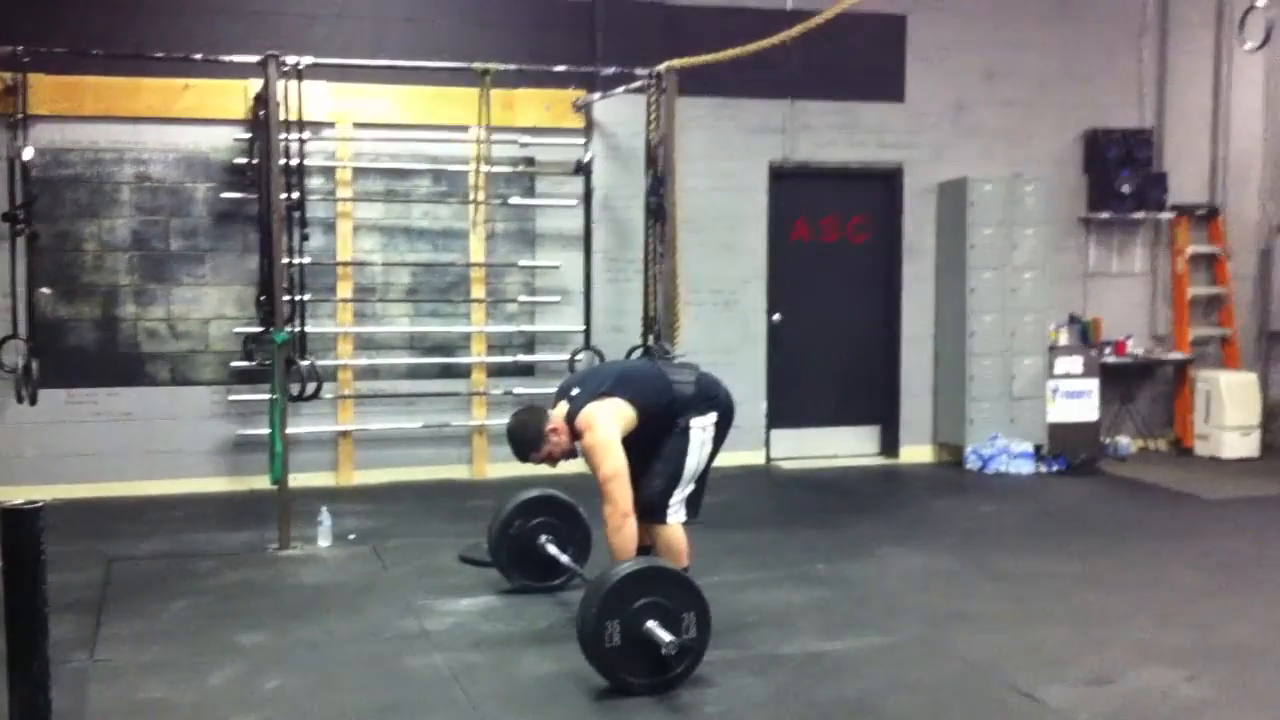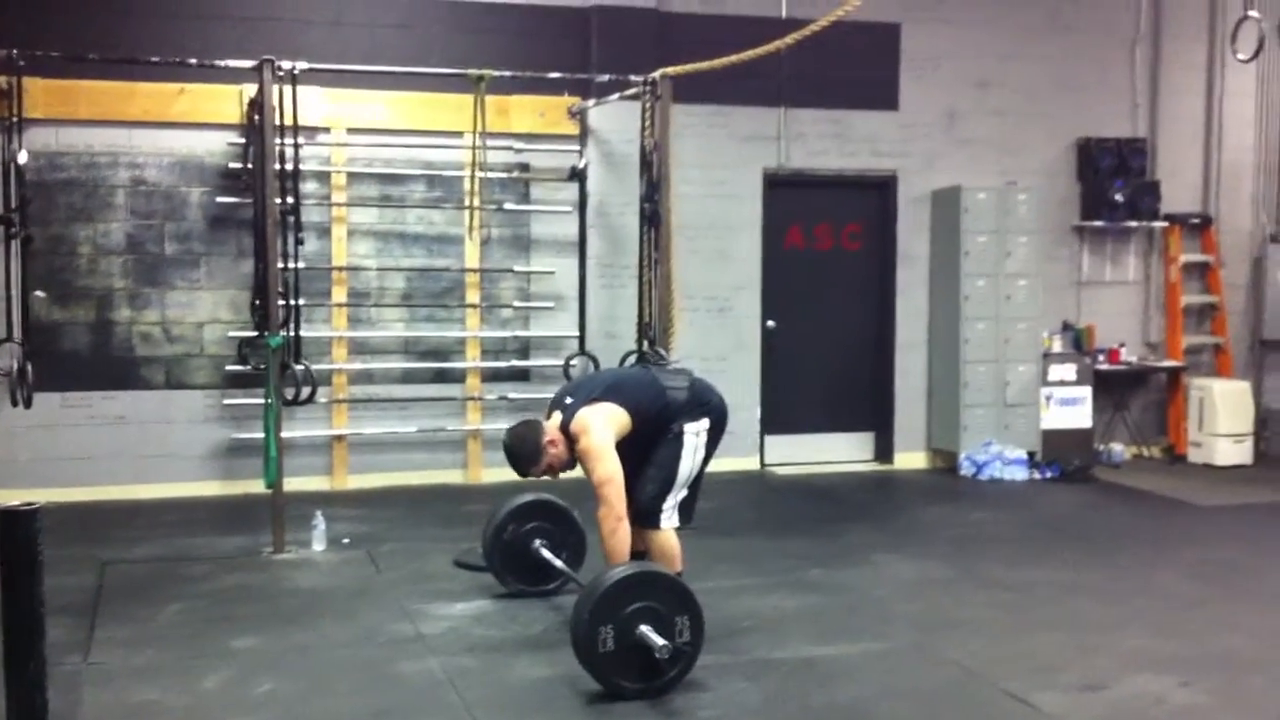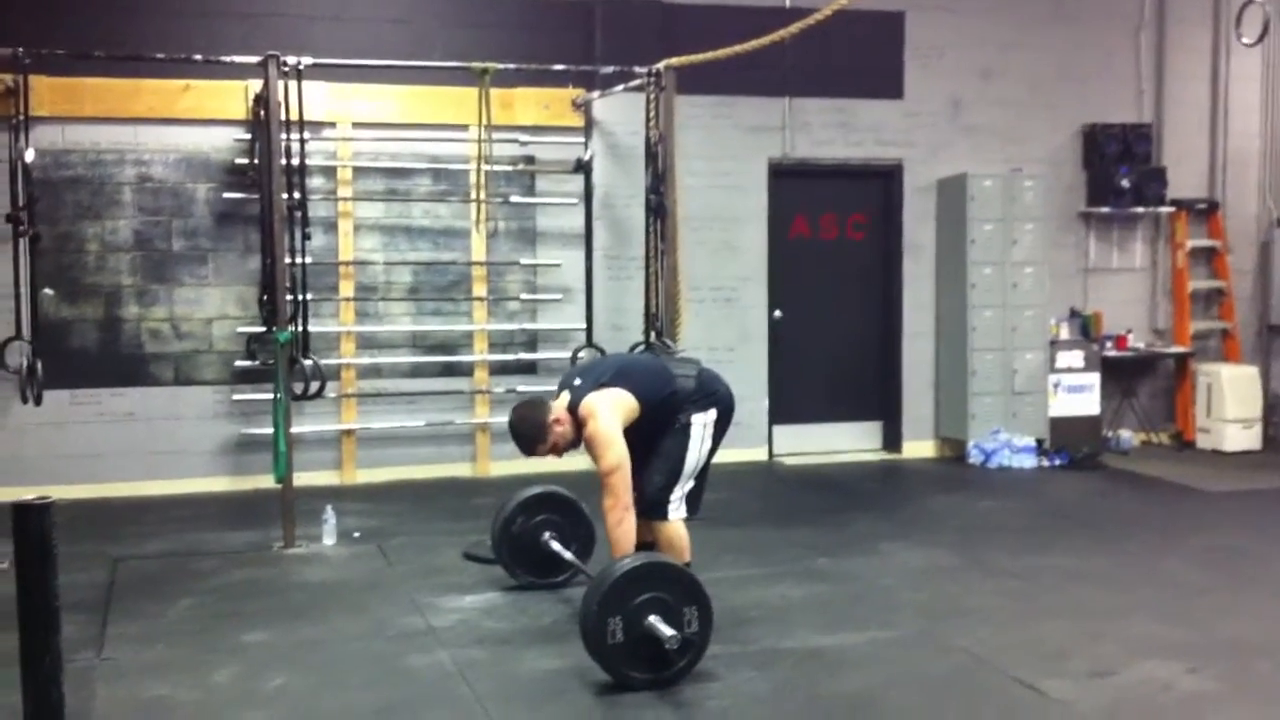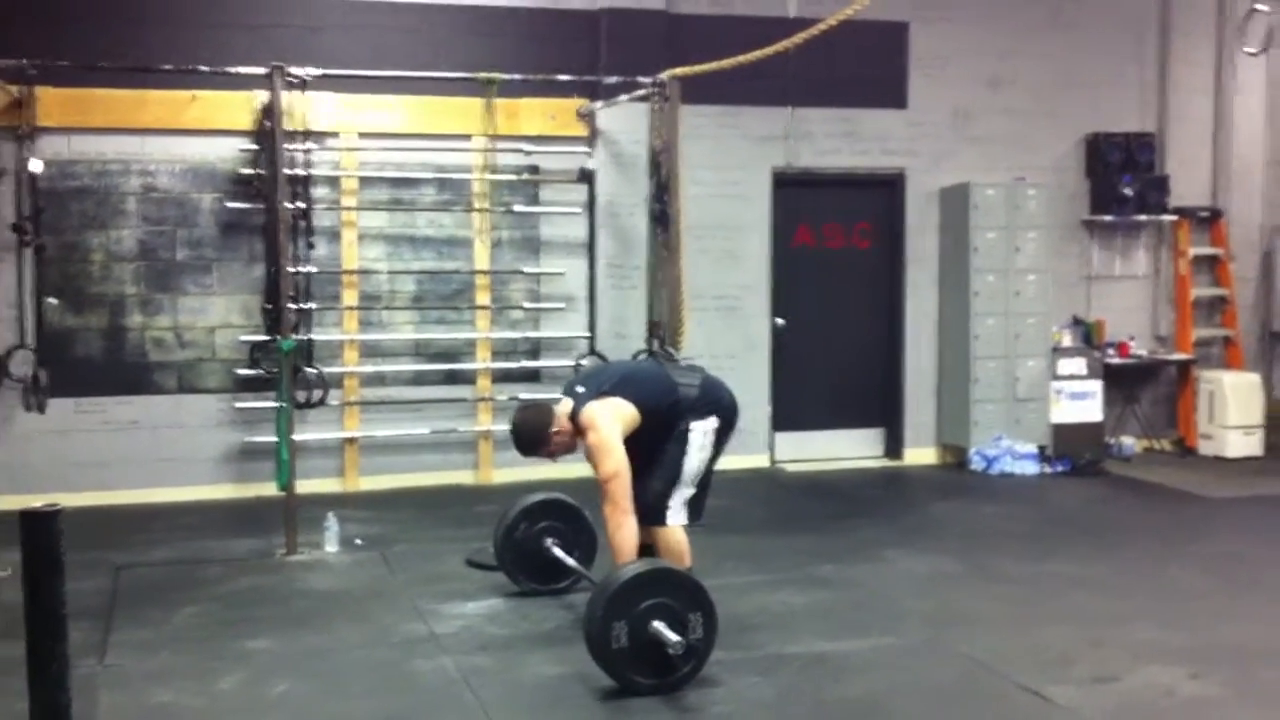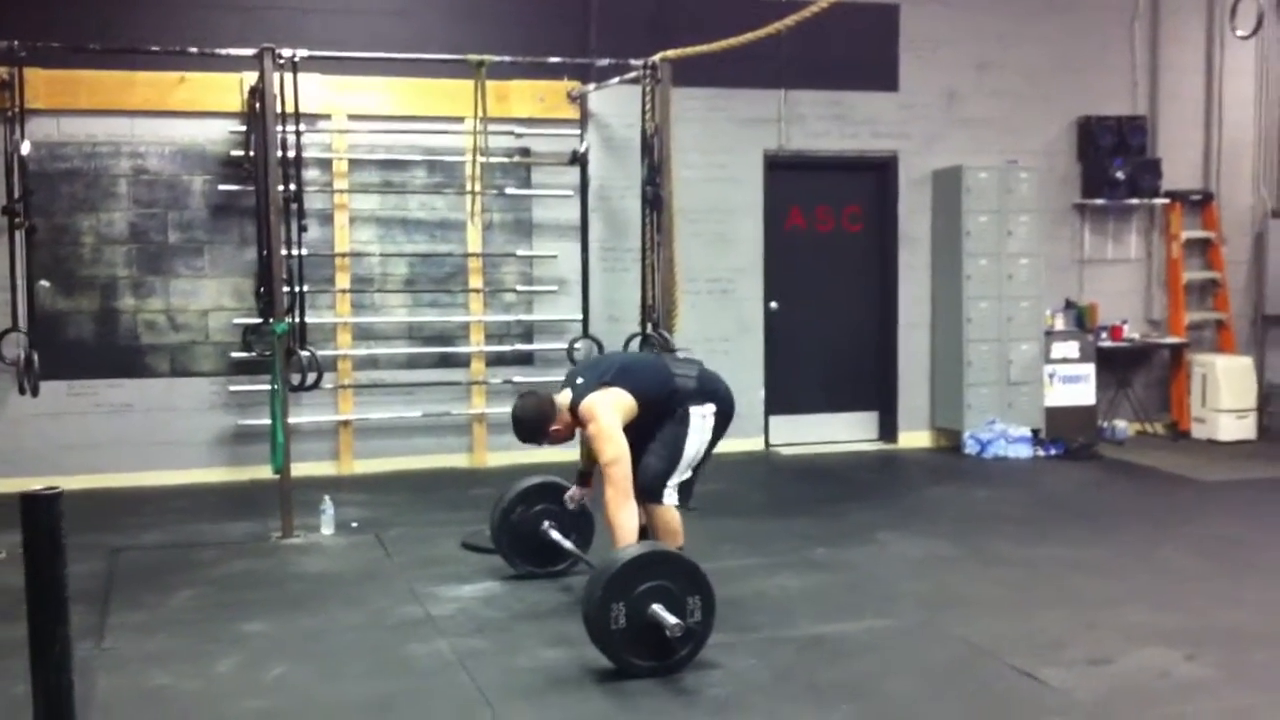
dt=0.3s
person 1, frame 1
left shoulder: (595, 428)
right shoulder: (563, 400)
left elbow: (620, 512)
left hip: (703, 406)
right hip: (669, 405)
left knee: (658, 504)
right knee: (633, 494)
person 1, frame 2
left shoulder: (589, 433)
right shoulder: (557, 412)
left elbow: (614, 517)
left hip: (697, 412)
right hip: (662, 411)
left knee: (652, 509)
right knee: (628, 498)
person 1, frame 3
left shoulder: (598, 418)
right shoulder: (566, 394)
left elbow: (618, 505)
left hip: (703, 402)
left knee: (659, 499)
right knee: (635, 489)
person 1, frame 4
left shoulder: (598, 426)
right shoulder: (571, 396)
left elbow: (618, 512)
left hip: (707, 409)
right hip: (673, 407)
left knee: (660, 507)
right knee: (635, 496)
person 1, frame 5
left shoulder: (599, 415)
right shoulder: (571, 389)
left elbow: (620, 496)
right wrist: (583, 480)
left hip: (704, 401)
left knee: (654, 485)
right knee: (625, 475)
